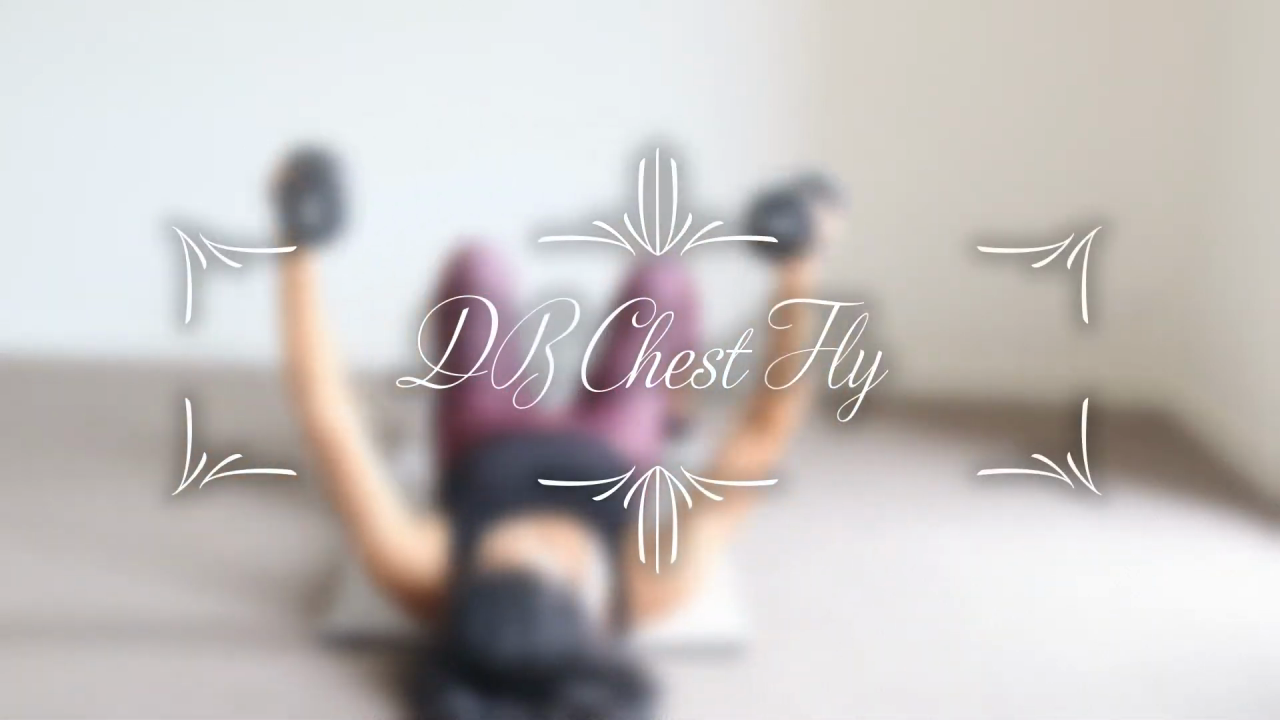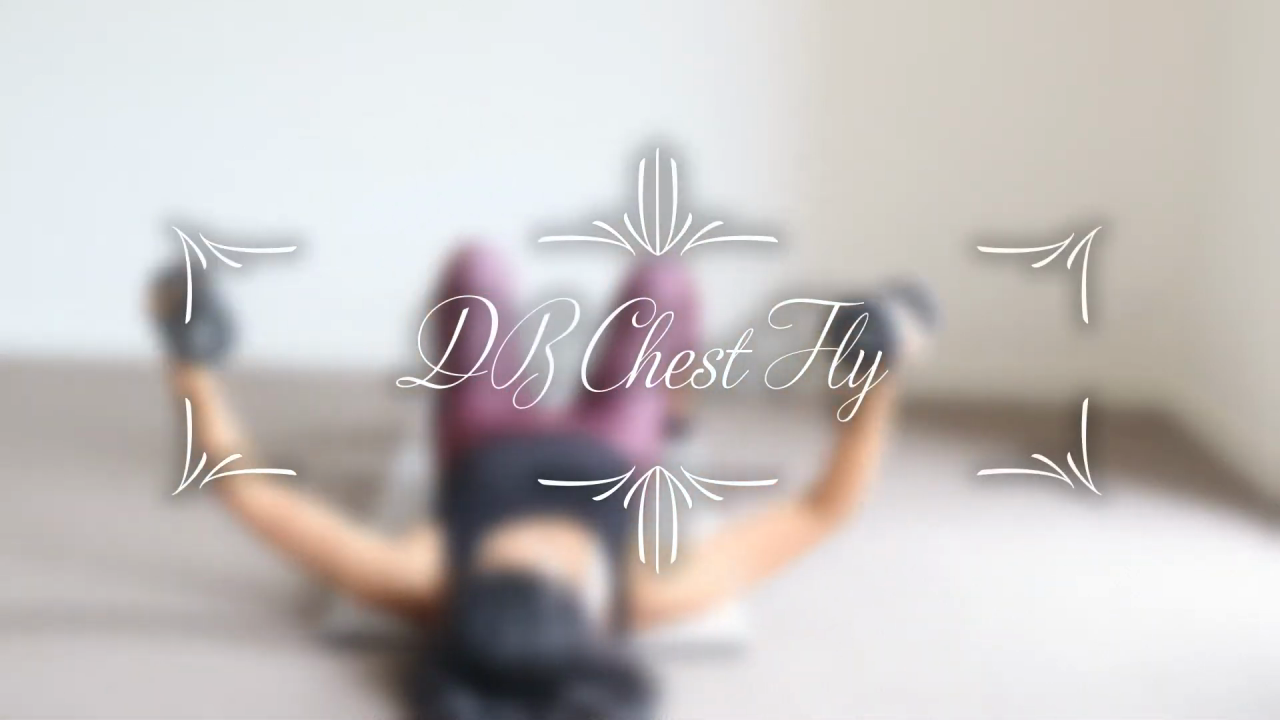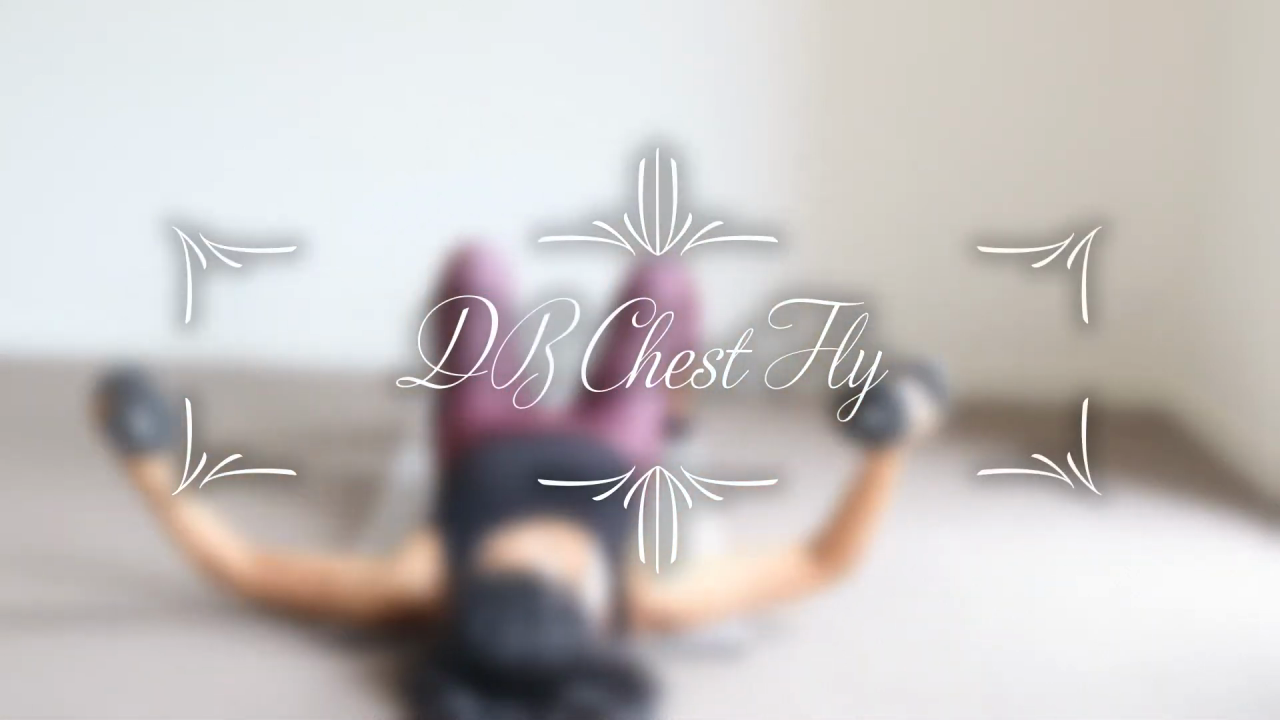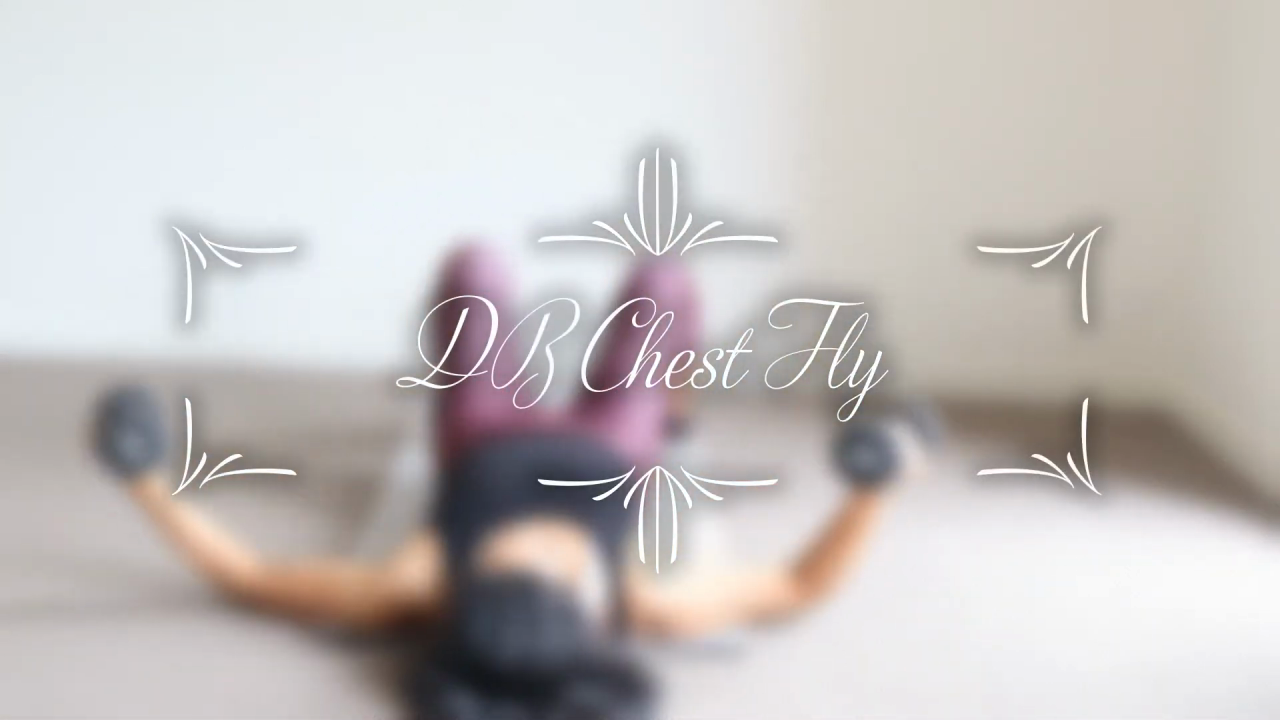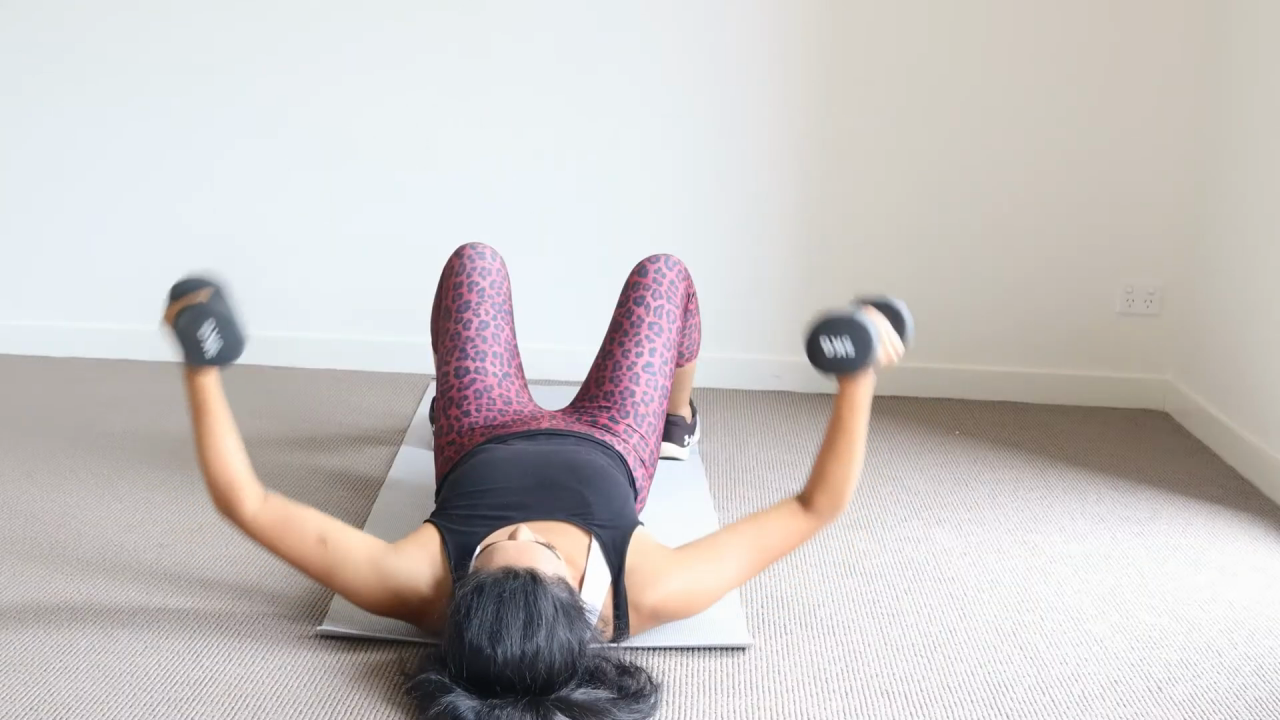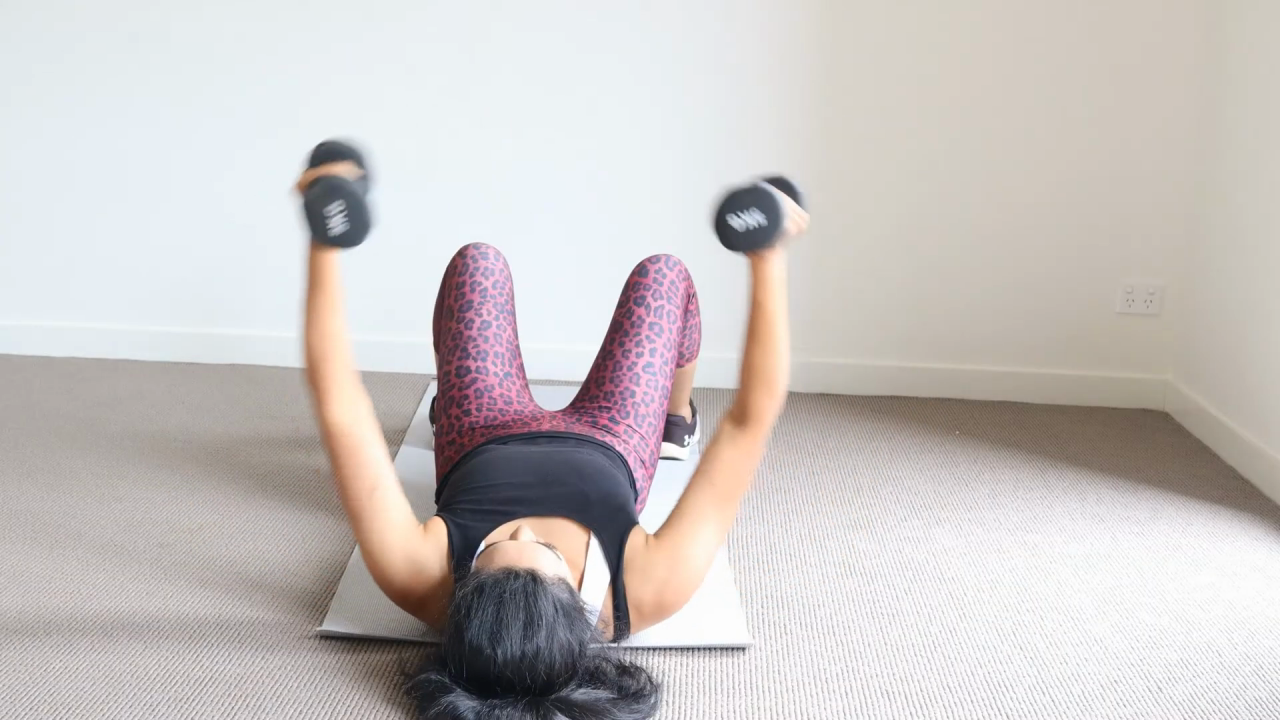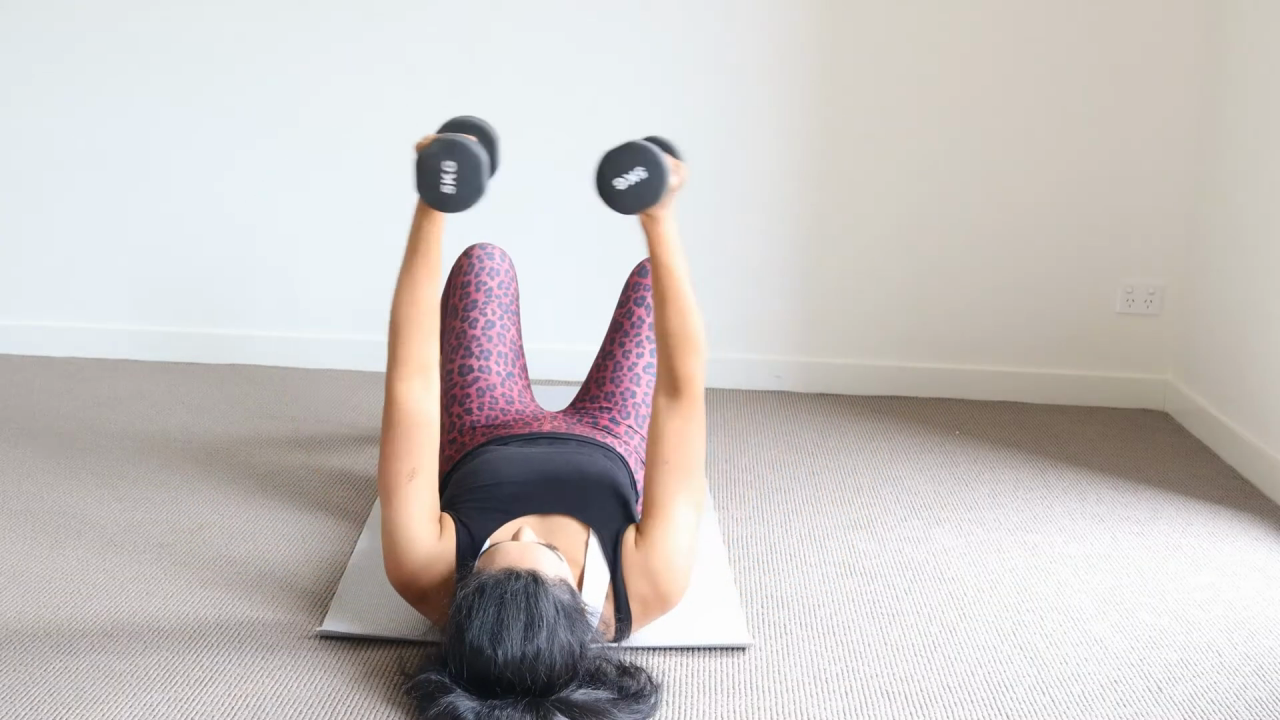
dt=0.3s
person 1, frame 1
left shoulder: (428, 575)
right shoulder: (644, 589)
left elbow: (330, 424)
right elbow: (761, 441)
left wrist: (299, 254)
right wrist: (795, 271)
left hip: (486, 446)
right hip: (612, 453)
left knee: (475, 264)
right knee: (661, 278)
right ankle: (669, 412)
person 1, frame 2
left shoulder: (425, 584)
right shoulder: (649, 597)
left elbow: (255, 496)
right elbow: (822, 511)
left wrist: (193, 370)
right wrist: (881, 379)
left hip: (487, 448)
right hip: (607, 454)
left knee: (477, 263)
right knee: (663, 278)
right ankle: (672, 419)
person 1, frame 3
left shoulder: (425, 588)
right shoulder: (642, 601)
left elbow: (248, 568)
right elbow: (821, 564)
left wrist: (153, 473)
right wrist: (884, 450)
left hip: (487, 451)
right hip: (605, 453)
left knee: (476, 262)
right knee: (663, 277)
right ankle: (674, 421)
person 1, frame 4
left shoulder: (424, 590)
right shoulder: (636, 604)
left elbow: (248, 573)
right elbow: (802, 584)
left wrist: (151, 489)
right wrist: (870, 490)
left hip: (489, 448)
right hip: (605, 450)
left knee: (474, 262)
right knee: (663, 277)
right ankle: (672, 418)
person 1, frame 5
left shoulder: (417, 584)
right shoulder: (644, 592)
left elbow: (249, 502)
right elbow: (810, 510)
left wrist: (204, 374)
right wrist: (857, 379)
left hip: (479, 449)
right hip: (605, 457)
left knee: (476, 261)
right knee: (662, 273)
right ankle: (675, 424)
person 1, frame 6
left shoulder: (423, 577)
right shoulder: (645, 588)
left elbow: (338, 408)
right elbow: (750, 421)
left wrist: (324, 246)
right wrist: (769, 260)
left hip: (482, 448)
right hip: (607, 455)
left knee: (478, 261)
right knee: (662, 275)
right ankle: (675, 424)
person 1, frame 7
left shoulder: (429, 574)
right shoulder: (645, 587)
left elbow: (410, 382)
right elbow: (681, 391)
left wrist: (431, 208)
right wrist: (658, 221)
left hip: (483, 448)
right hip: (605, 451)
left knee: (484, 261)
right knee: (660, 275)
